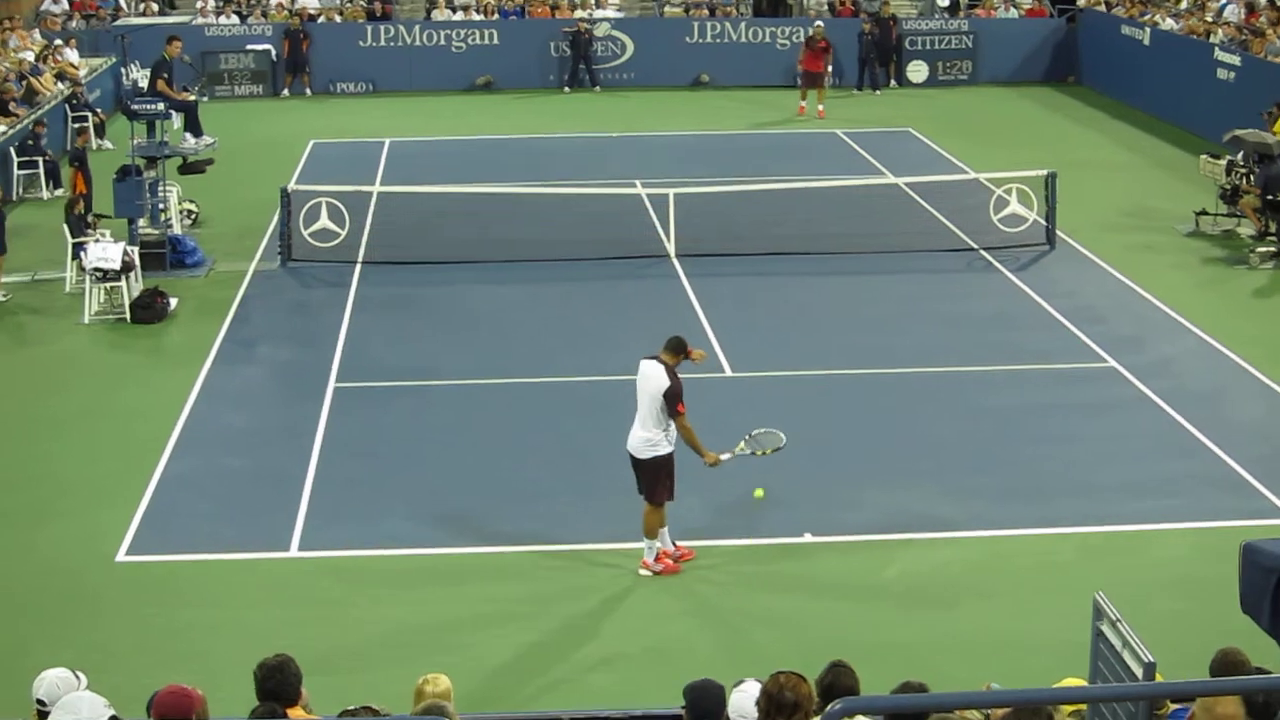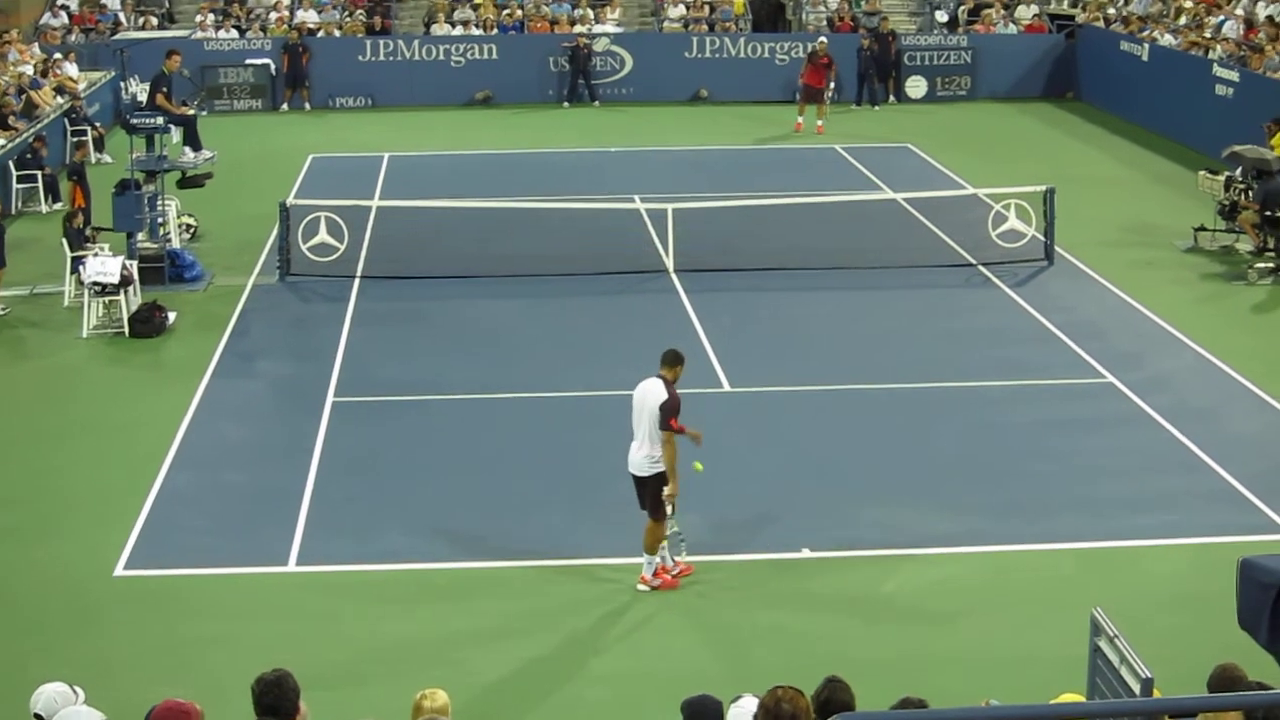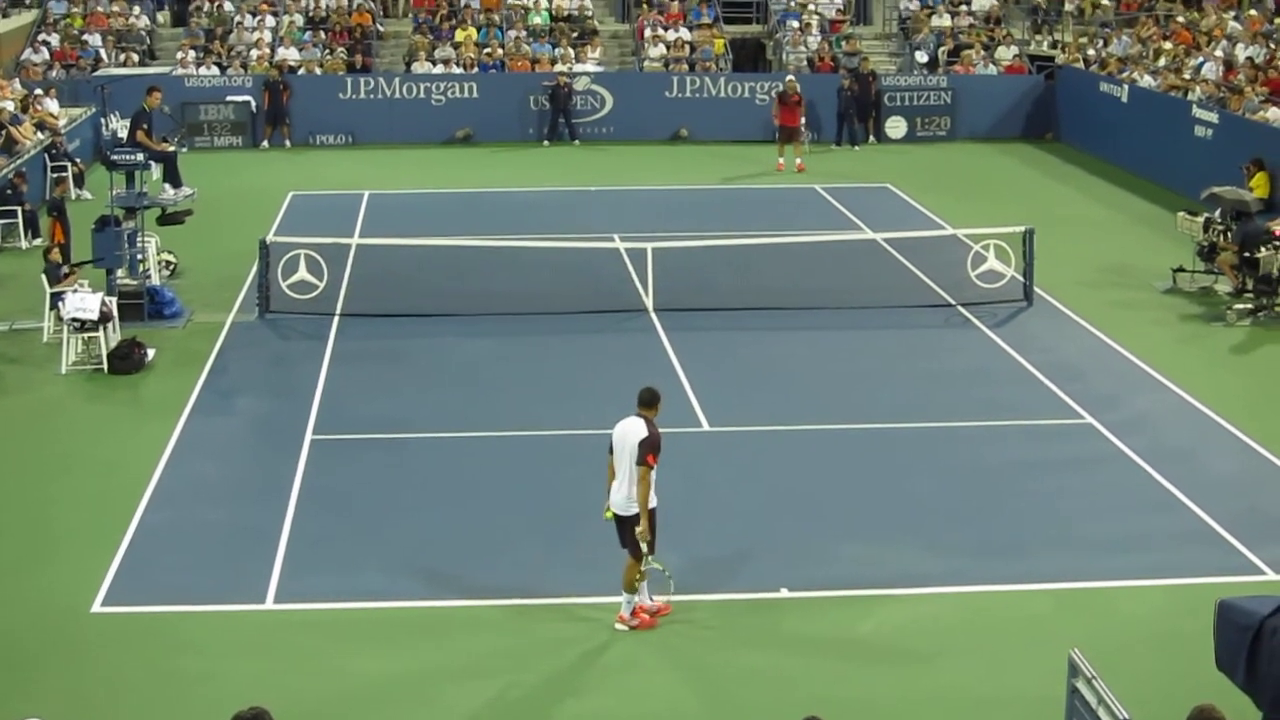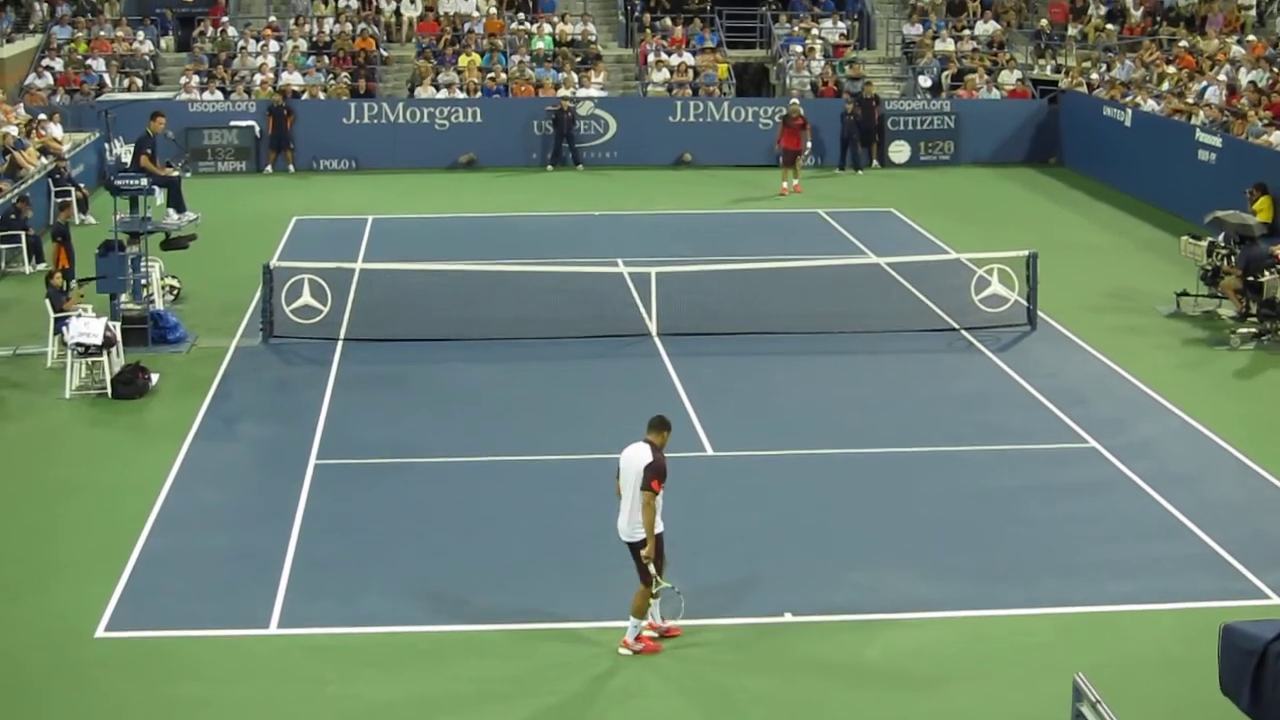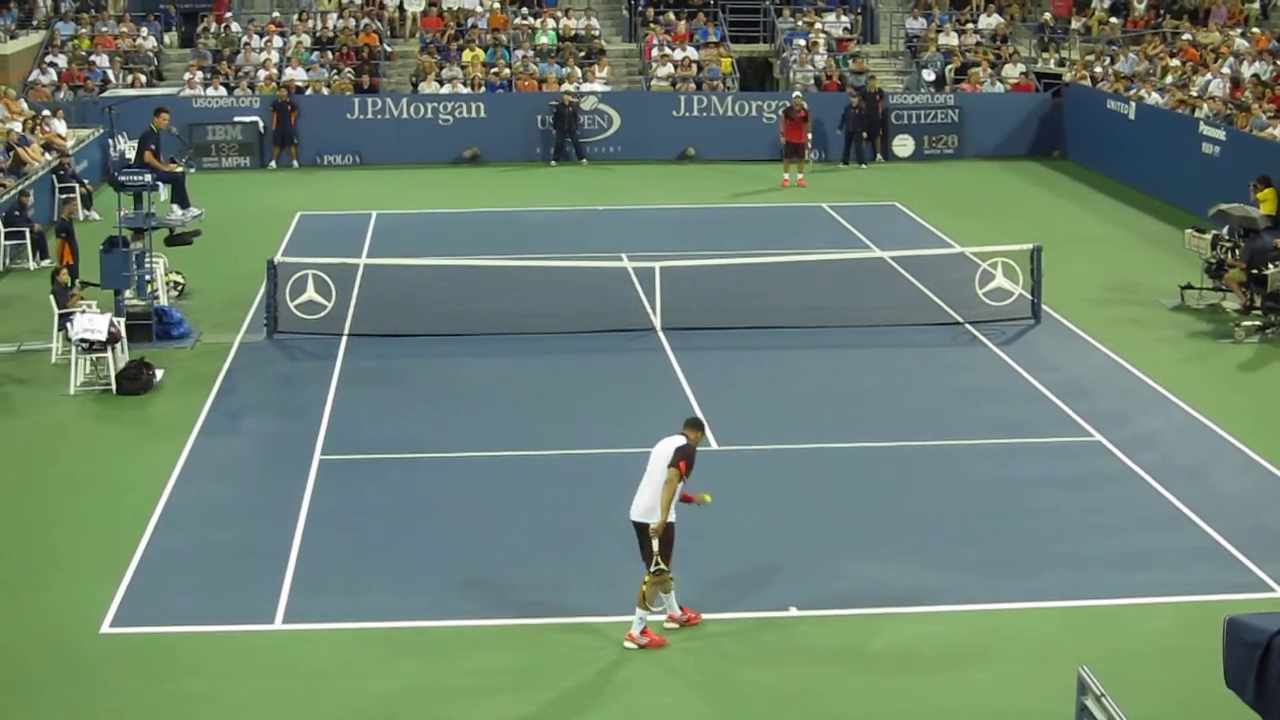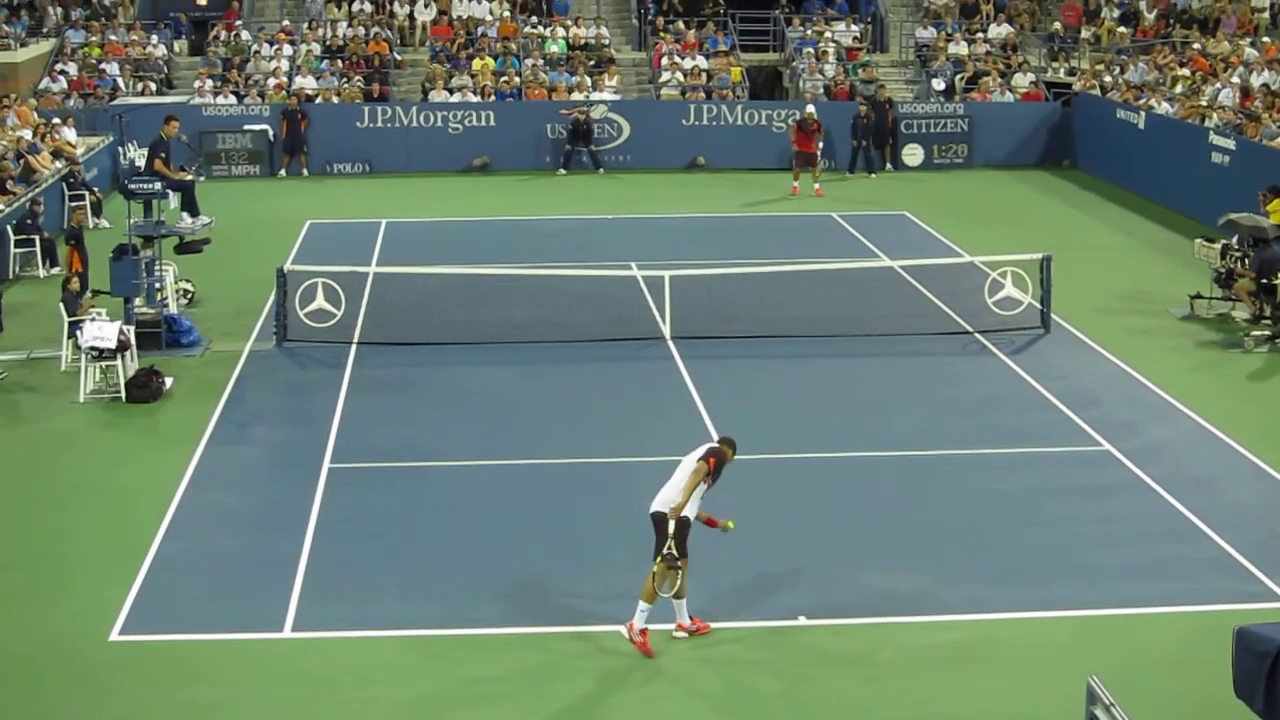
dt=0.5s
person 1, frame 1
left shoulder: (645, 364)
right shoulder: (671, 383)
left elbow: (664, 359)
right elbow: (682, 426)
left wrist: (689, 353)
right wrist: (705, 454)
left hip: (637, 444)
right hip: (656, 450)
left knee: (658, 500)
right knee: (654, 503)
left ankle: (667, 548)
right ankle: (649, 561)
person 1, frame 2
left shoulder: (643, 386)
right shoulder: (670, 397)
right elbow: (667, 442)
left wrist: (684, 431)
right wrist: (673, 481)
left hip: (637, 461)
right hip: (655, 467)
left knee: (658, 517)
right knee: (656, 520)
left ankle: (666, 564)
right ankle: (648, 576)
person 1, frame 3
left shoulder: (621, 425)
right shoulder: (650, 435)
left elbow: (611, 465)
right elbow: (643, 477)
left wrist: (610, 498)
right wrist: (644, 519)
left hip: (619, 502)
right hip: (637, 505)
left knee: (638, 556)
right knee: (636, 558)
left ankle: (644, 603)
right ankle: (626, 615)
person 1, frame 4
left shoulder: (629, 451)
right shoulder: (655, 460)
right elbow: (648, 502)
right wrist: (650, 543)
left hip: (627, 526)
right hip: (643, 531)
left knee: (656, 573)
right knee: (648, 583)
left ankle: (653, 623)
right ankle: (630, 640)
person 1, frame 5
left shoulder: (666, 443)
right shoulder: (686, 448)
right elbow: (671, 480)
left wrist: (690, 498)
right wrist: (662, 518)
left hip: (640, 511)
right hip: (653, 517)
left knee: (663, 565)
right knee: (655, 574)
left ankle: (675, 613)
right ankle: (636, 633)
person 1, frame 6
left shoulder: (702, 453)
right shoulder: (717, 452)
left elbow: (695, 503)
right elbow: (698, 472)
left wrist: (716, 523)
right wrist: (683, 502)
left hip: (666, 510)
right hip: (672, 512)
left knee: (679, 565)
left ankle: (684, 622)
right ankle: (637, 626)
